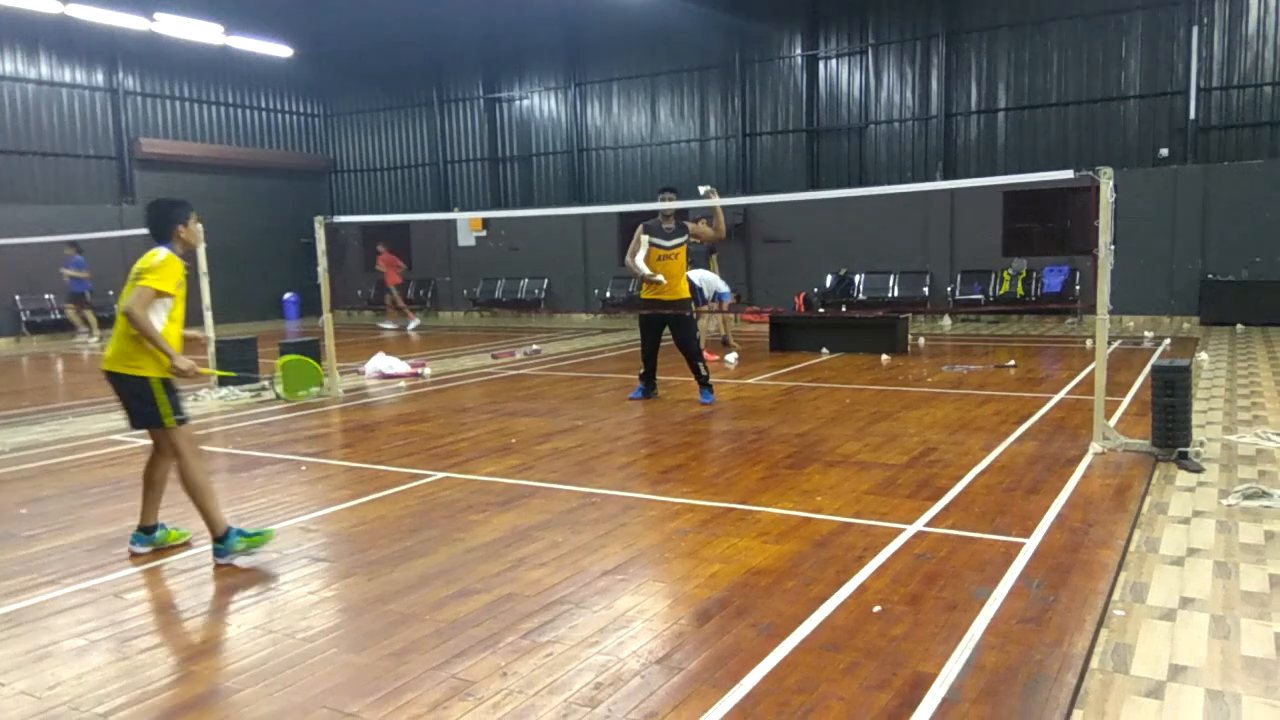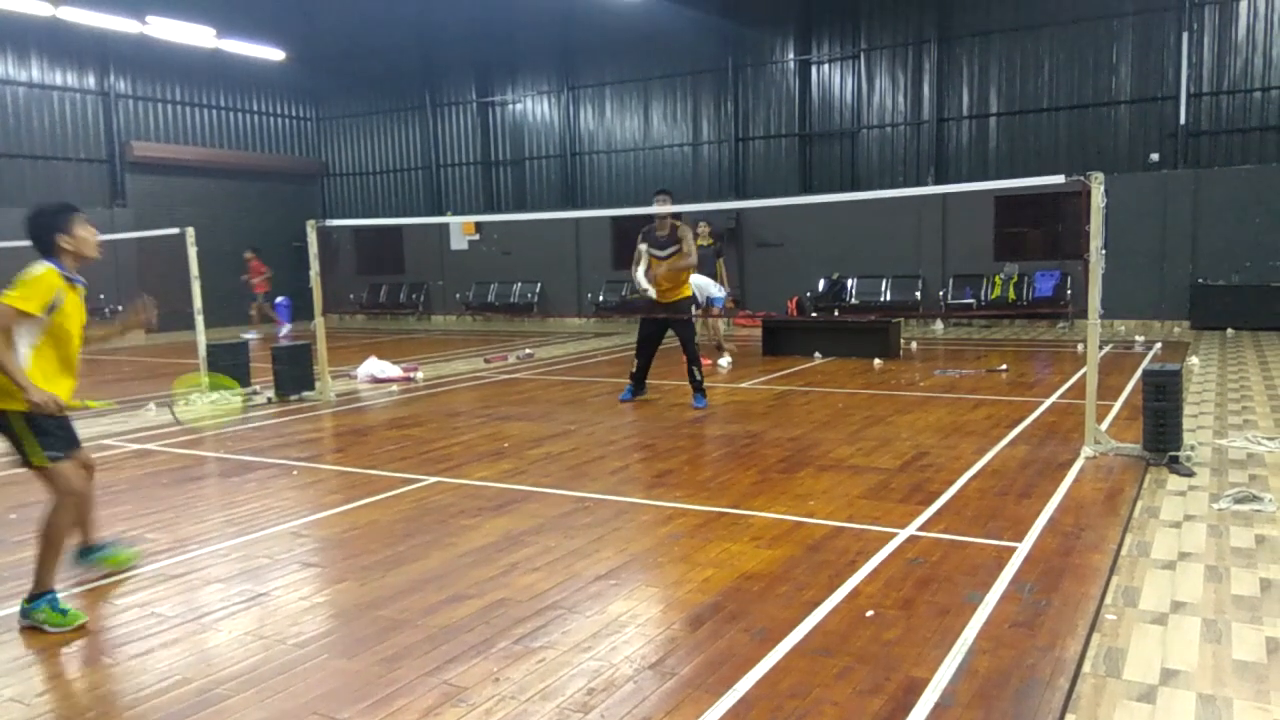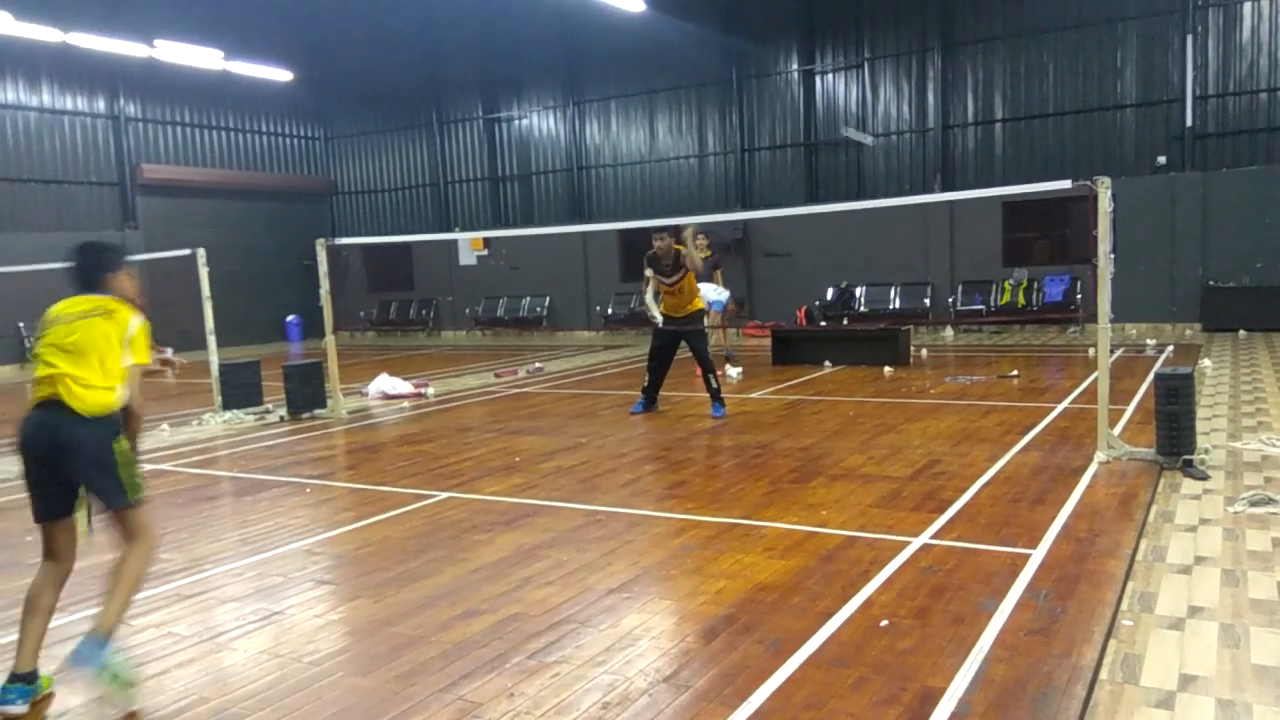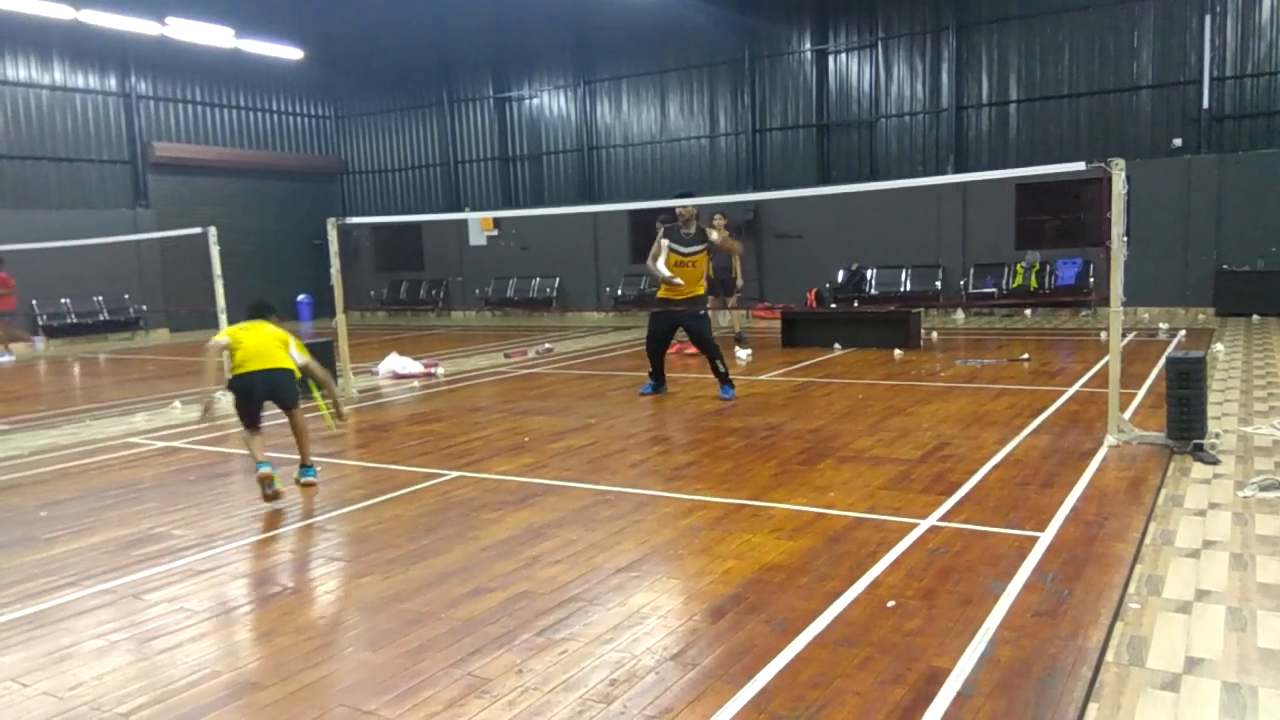
dt=1s
person 1, frame 1
left shoulder: (151, 262)
right shoulder: (169, 263)
right elbow: (131, 311)
left wrist: (178, 335)
right wrist: (174, 355)
left hip: (127, 366)
right hip: (141, 368)
left knee: (167, 445)
right knee: (185, 448)
left ankle: (147, 531)
right ankle: (225, 537)
person 1, frame 2
left shoulder: (74, 285)
right shoulder: (40, 280)
left elbow: (77, 339)
left wrist: (126, 325)
left hip: (44, 403)
left knee: (83, 467)
right knee: (72, 487)
left ankle: (90, 548)
right ankle: (39, 597)
person 1, frame 3
left shoulder: (55, 315)
right shoulder: (129, 318)
right elbow: (132, 402)
left wrist: (144, 363)
right wrist: (130, 444)
left hip: (38, 426)
right hip: (94, 424)
left knee: (56, 558)
right knee: (141, 539)
right ankle: (96, 645)
person 1, frame 4
left shoulder: (232, 331)
right shoulder: (282, 334)
left elbow: (213, 349)
right elbow: (318, 371)
right wrist: (335, 400)
left hip: (245, 378)
right hip: (280, 373)
left knee: (252, 431)
right knee: (294, 412)
left ankle: (262, 465)
right ankle: (306, 468)
person 2, frame 1
left shoulder: (686, 228)
right shoulder: (645, 228)
left elbow: (719, 234)
right elbow: (630, 258)
left wrist: (715, 205)
right wrist: (642, 274)
left hip: (679, 299)
right hip: (651, 300)
left knee: (690, 347)
right knee: (648, 347)
left ankle: (705, 387)
right ankle: (647, 386)
person 2, frame 2
left shoulder: (681, 231)
right shoulder: (645, 235)
left elbow: (693, 260)
right elbow: (638, 265)
left wrist: (667, 268)
right wrist: (641, 282)
left hip: (680, 300)
right hip: (656, 300)
left knee: (690, 346)
right knee: (644, 345)
left ankle: (699, 392)
right ankle: (636, 386)
person 2, frame 3
left shoulder: (684, 255)
right shoulder: (650, 259)
left elbow: (697, 268)
right elbow: (649, 286)
right wrist: (651, 307)
left hip: (692, 313)
right hip: (667, 315)
left knee: (703, 357)
right knee: (656, 358)
left ankle: (717, 402)
right ankle: (648, 399)
person 2, frame 4
left shoulder: (706, 234)
right shoulder: (666, 232)
left elbow: (737, 250)
right elbow: (651, 261)
left wrist: (723, 241)
right wrist: (661, 275)
left hip: (693, 300)
right hip: (665, 299)
left knee: (707, 343)
right knee: (653, 344)
left ankle: (726, 384)
right ankle: (657, 382)
